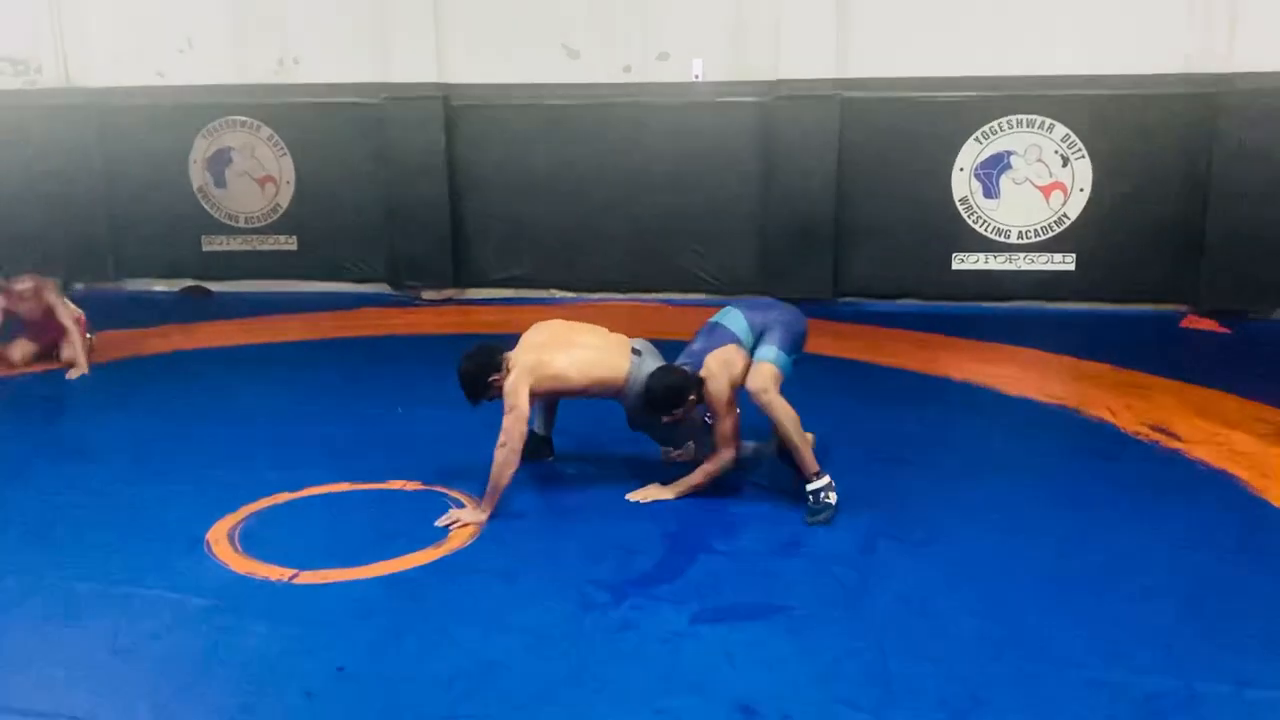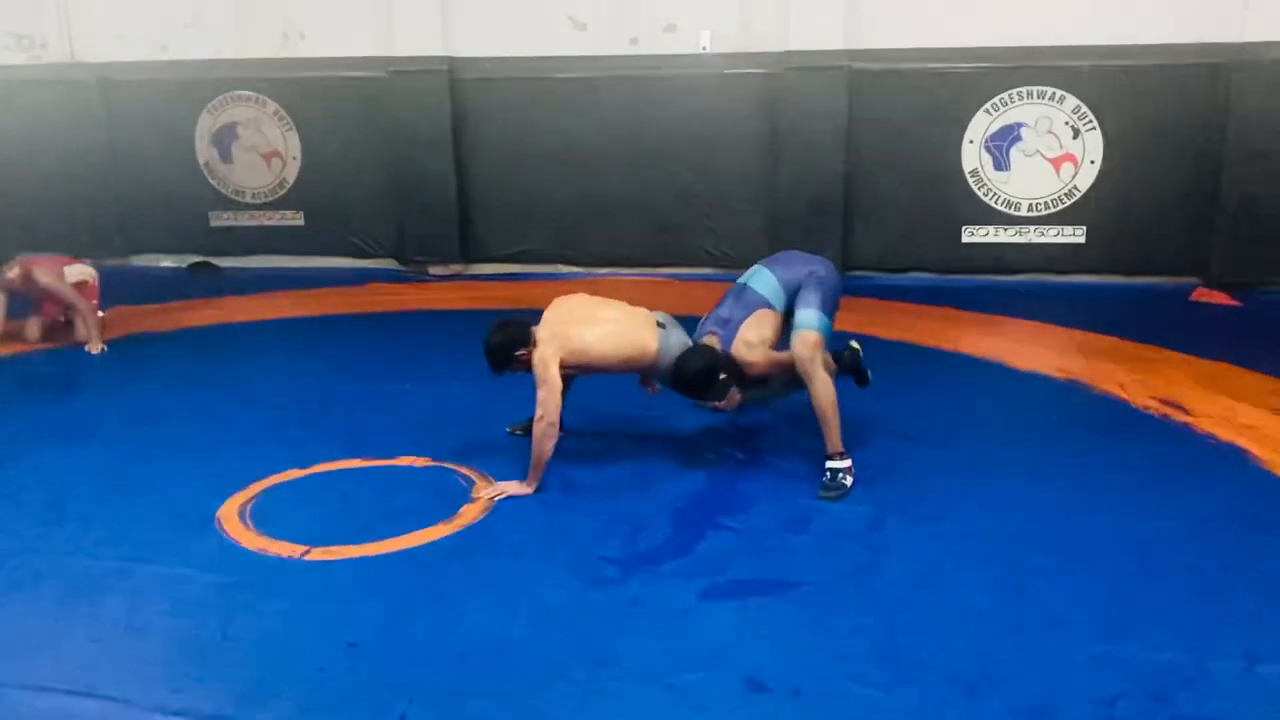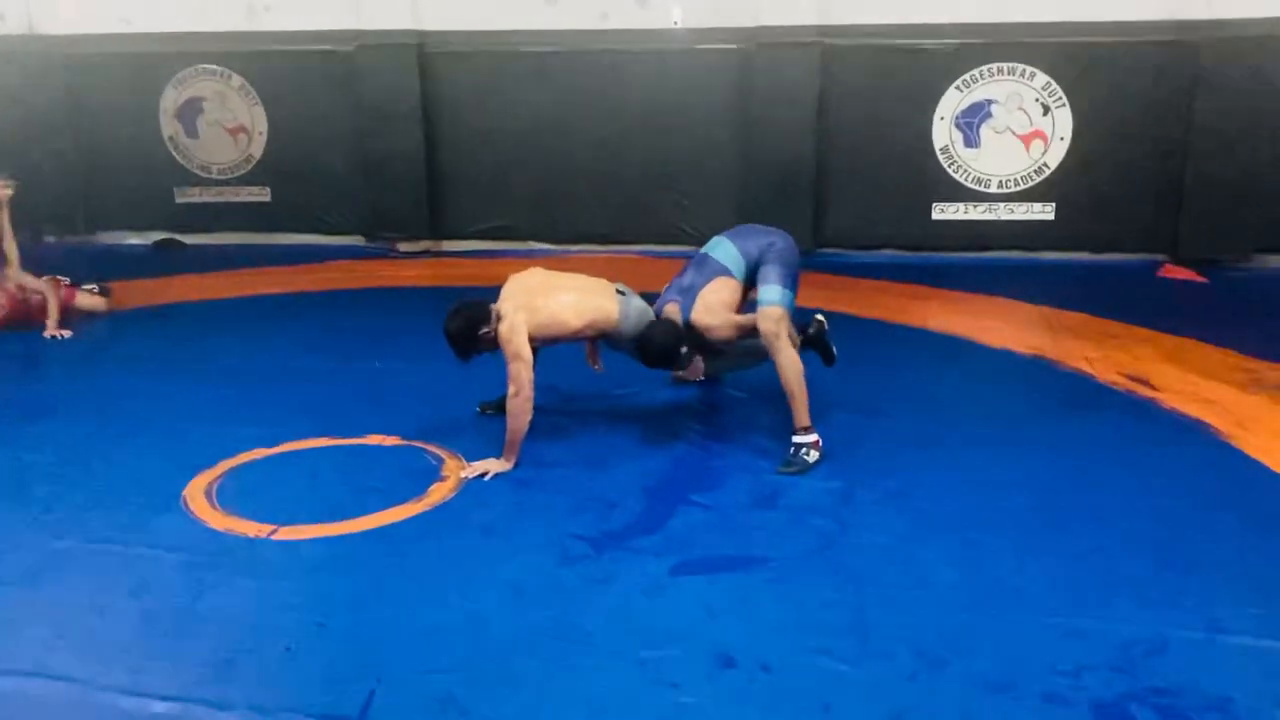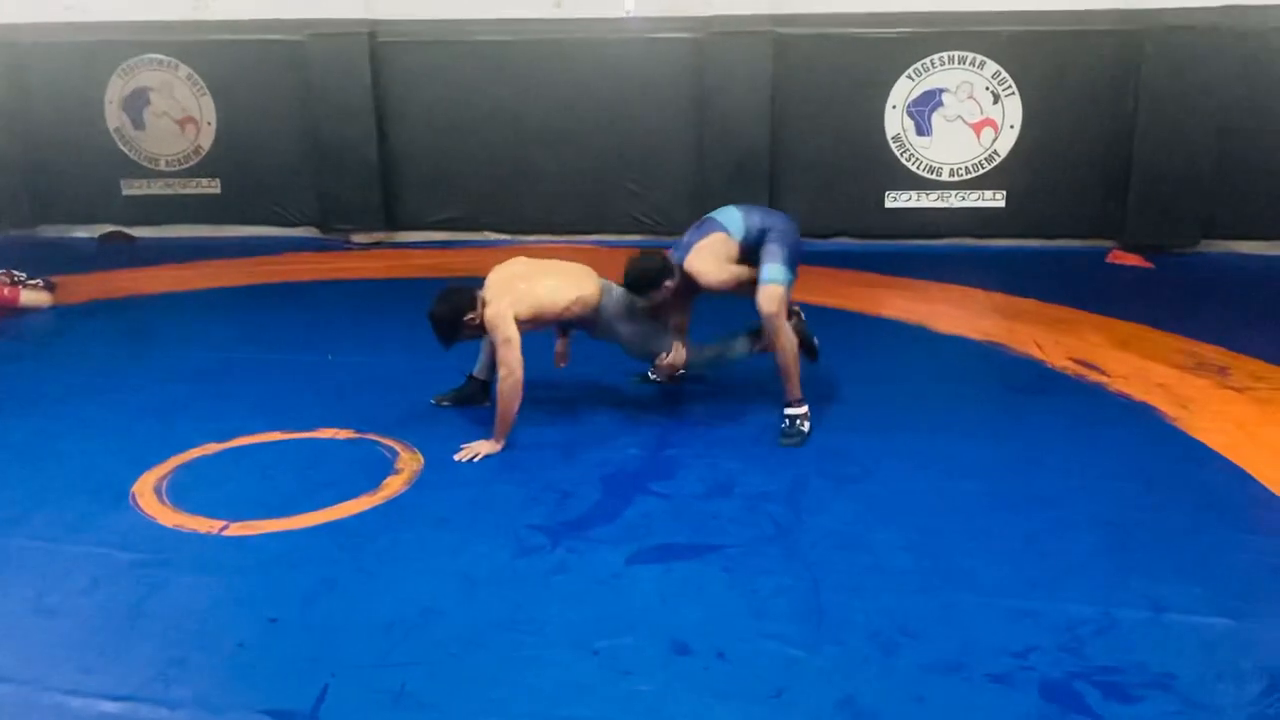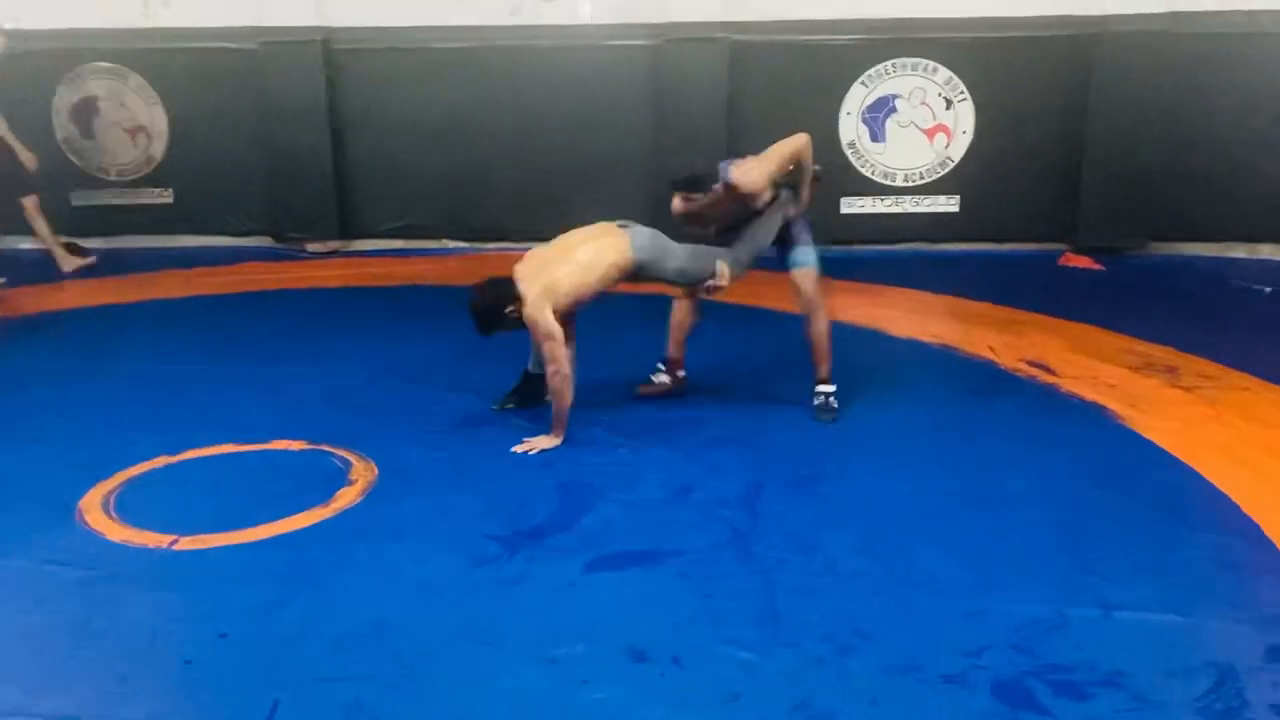
dt=1s
person 1, frame 1
left shoulder: (517, 378)
right shoulder: (536, 333)
left elbow: (509, 448)
left wrist: (483, 510)
left hip: (644, 379)
right hip: (639, 351)
left knee: (691, 451)
person 1, frame 2
left shoulder: (545, 354)
right shoulder: (561, 307)
left elbow: (547, 421)
left wrist: (529, 484)
left hip: (668, 353)
right hip: (660, 323)
person 1, frame 3
left shoulder: (509, 328)
right shoulder: (516, 284)
left elbow: (521, 396)
left wrist: (507, 460)
left hip: (625, 322)
right hip: (617, 295)
person 1, frame 4
left shoulder: (496, 313)
right shoulder: (498, 276)
left elbow: (510, 377)
left wrist: (499, 440)
right wrist: (562, 336)
left hip: (605, 311)
right hip: (592, 284)
left knee: (684, 362)
left ankle: (767, 339)
right ankle: (477, 387)
person 1, frame 5
left shoulder: (533, 307)
right shoulder: (524, 270)
left elbow: (559, 372)
left wrist: (557, 432)
left hip: (638, 252)
right hip: (624, 234)
left knee: (728, 266)
left ankle: (781, 205)
person 2, frame 1
left shoulder: (713, 384)
right shoulder: (677, 378)
left elbow: (728, 453)
left wrist: (673, 490)
left hip: (780, 319)
right hip: (745, 314)
left knee: (760, 388)
left ankle: (818, 481)
person 2, frame 2
left shoulder: (750, 358)
right shoulder: (702, 343)
left elbow: (804, 360)
right wrist: (738, 388)
left hip: (814, 275)
right hip: (780, 268)
left knee: (807, 357)
left ankle: (839, 460)
person 2, frame 3
left shoulder: (710, 323)
right shoulder: (663, 312)
left elbow: (762, 323)
left hip: (773, 248)
right hip: (741, 243)
left knee: (772, 331)
left ankle: (806, 436)
person 2, frame 4
left shoulder: (708, 275)
right shoulder: (668, 267)
left elbow: (757, 278)
right elbow: (671, 315)
left hip: (773, 231)
right hip: (739, 223)
left knee: (771, 311)
right knee: (678, 308)
left ankle: (797, 407)
right ankle: (677, 366)
person 2, frame 5
right shoulder: (680, 207)
left elbow: (802, 141)
left wrist: (802, 191)
left knee: (808, 293)
right knee: (688, 288)
left ankle: (824, 385)
right ankle: (673, 369)
